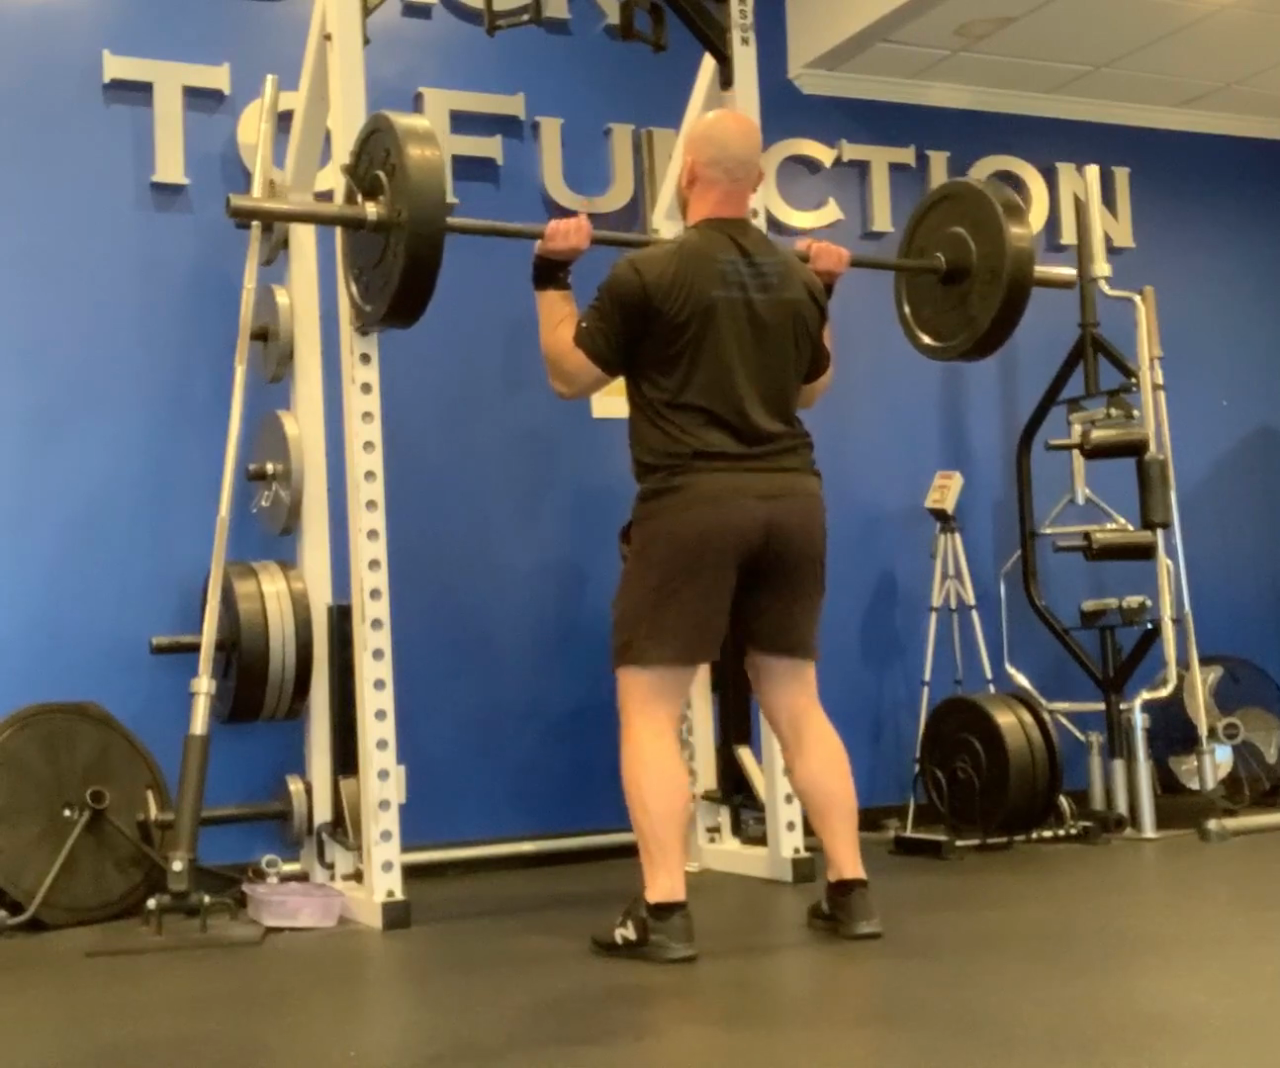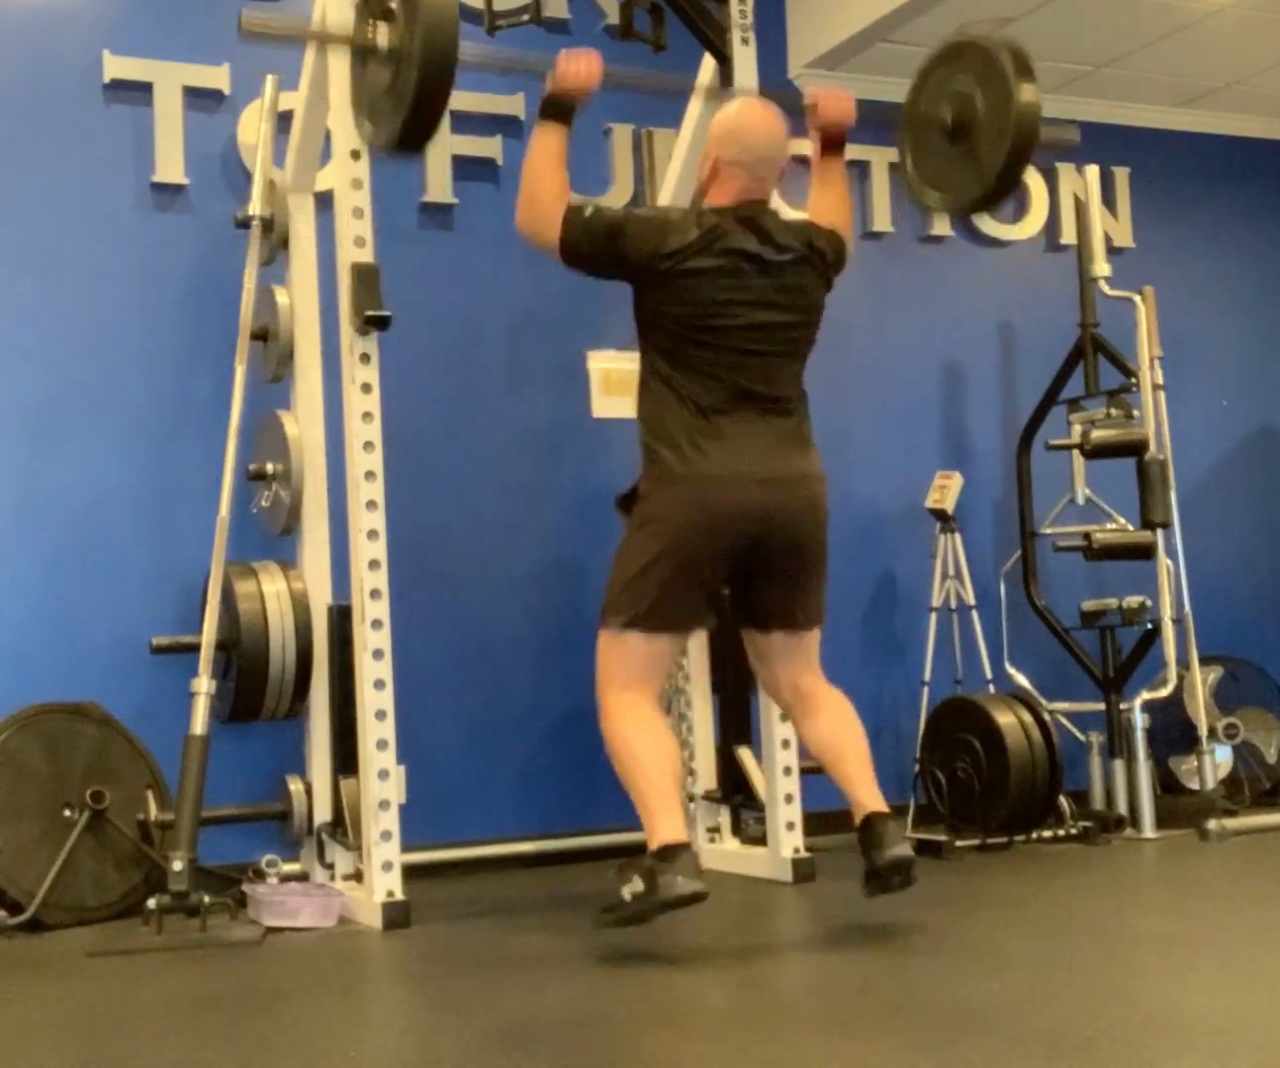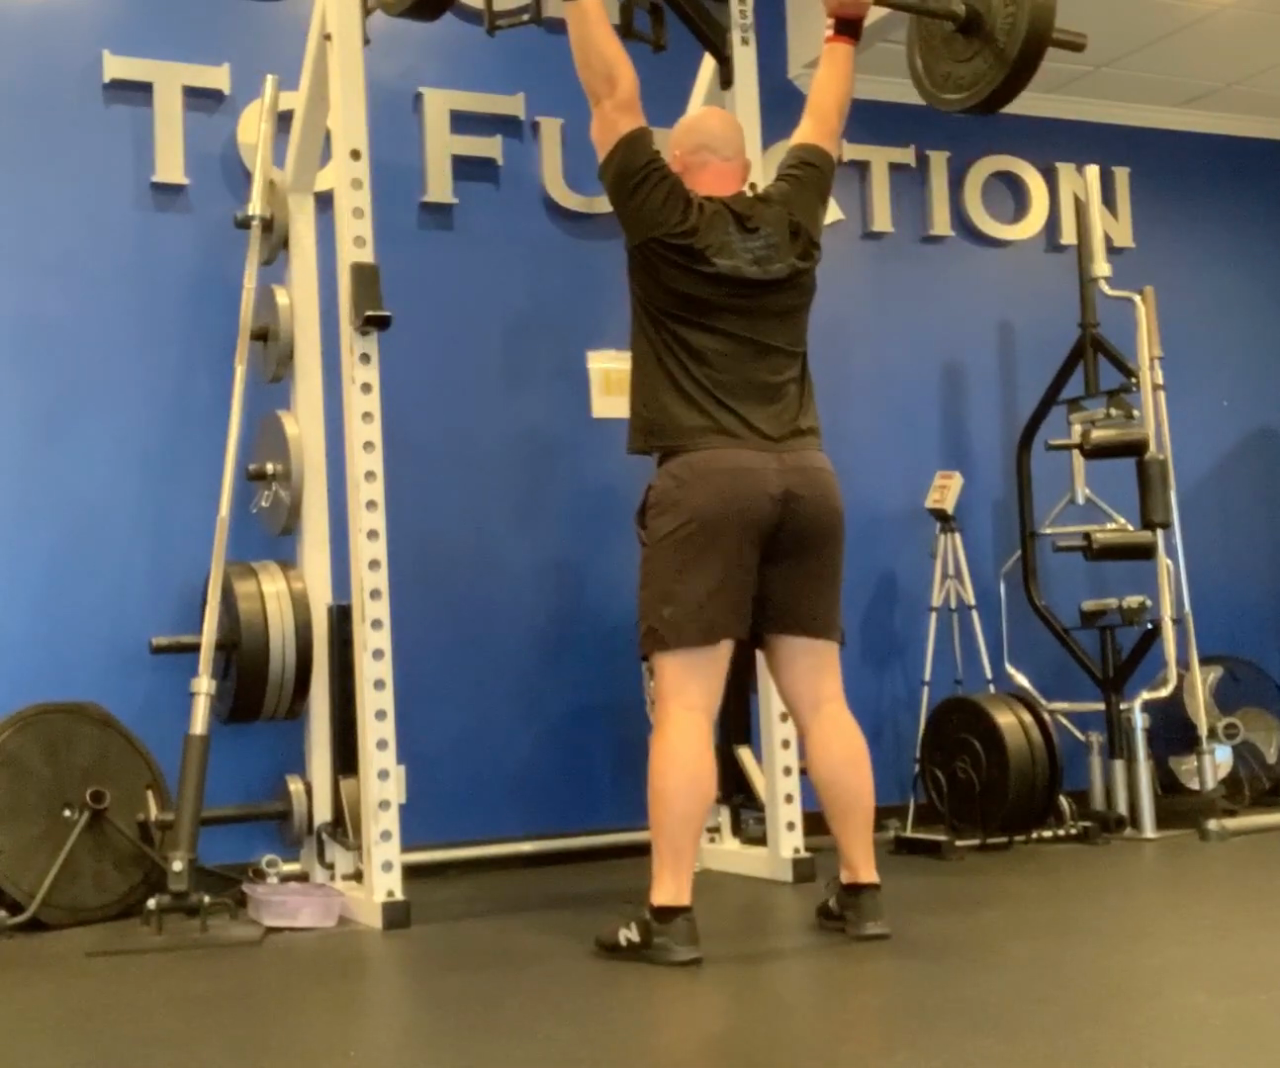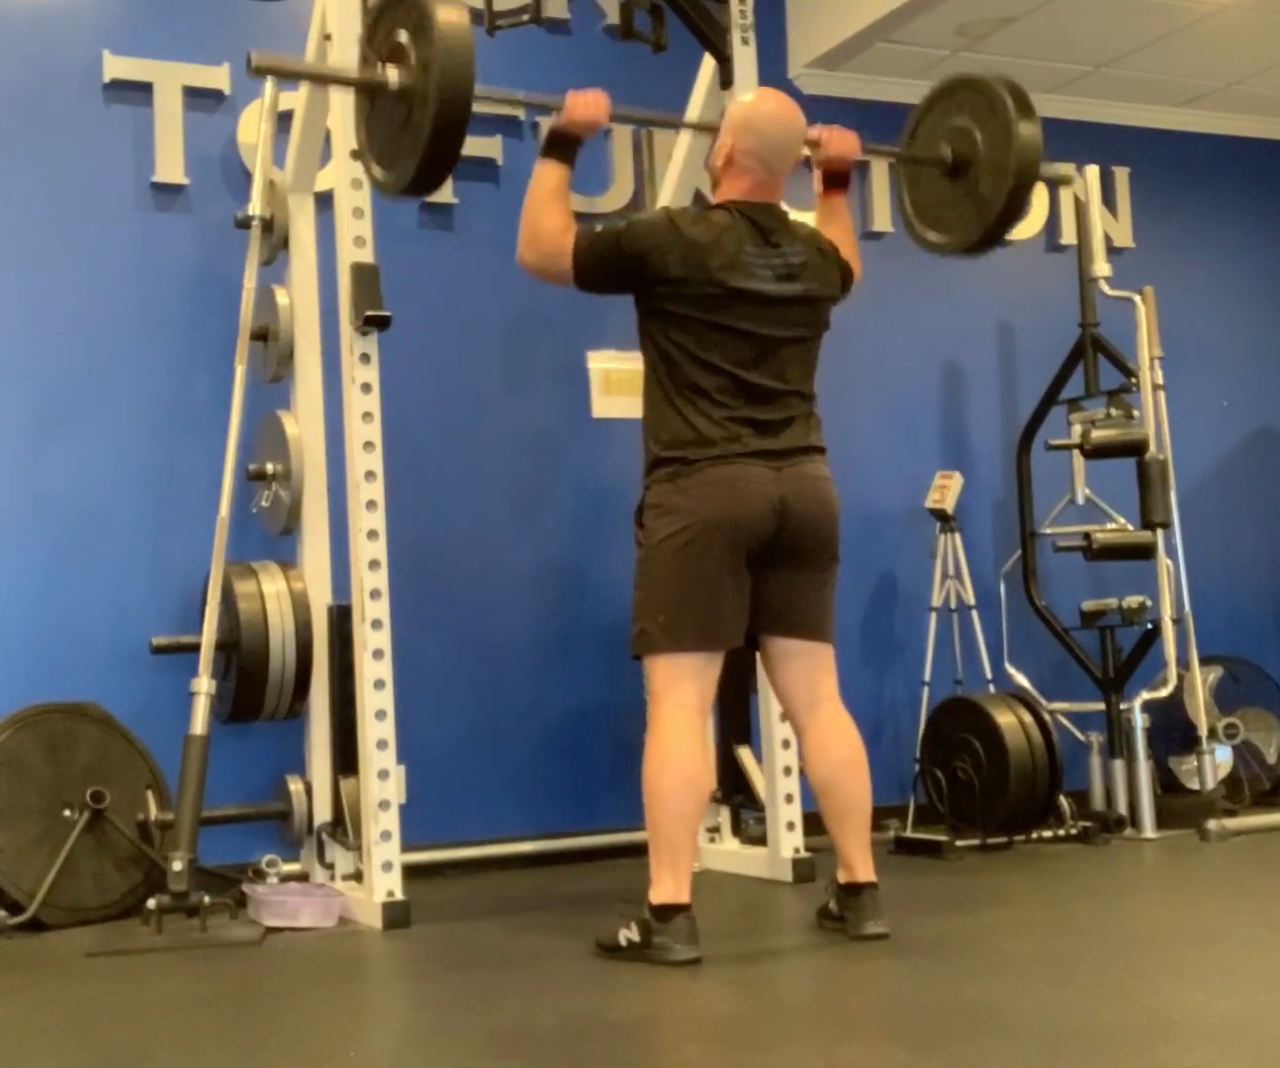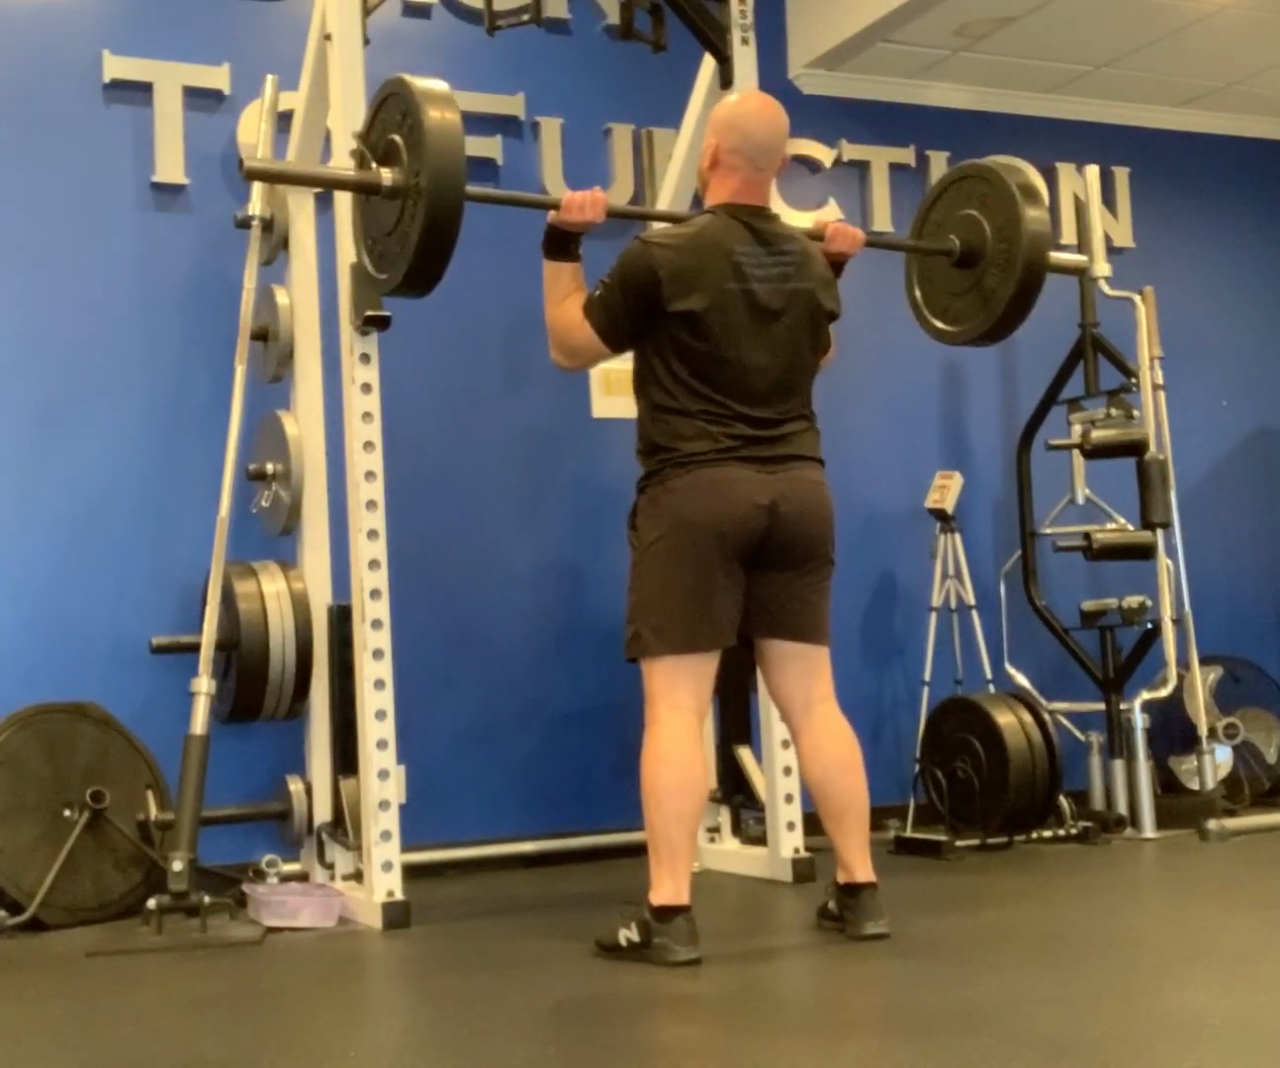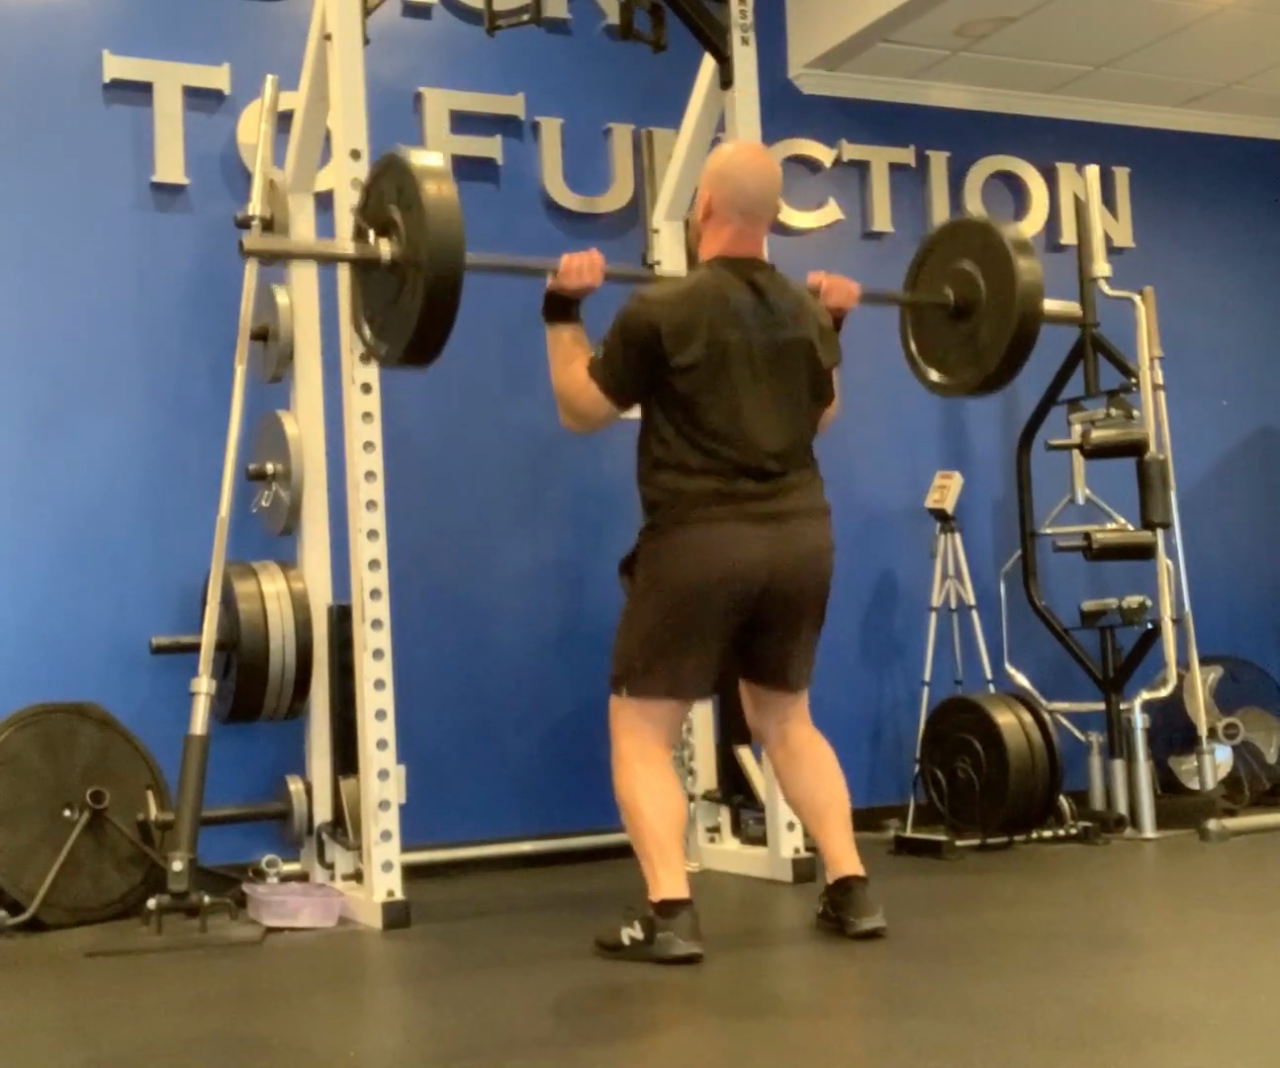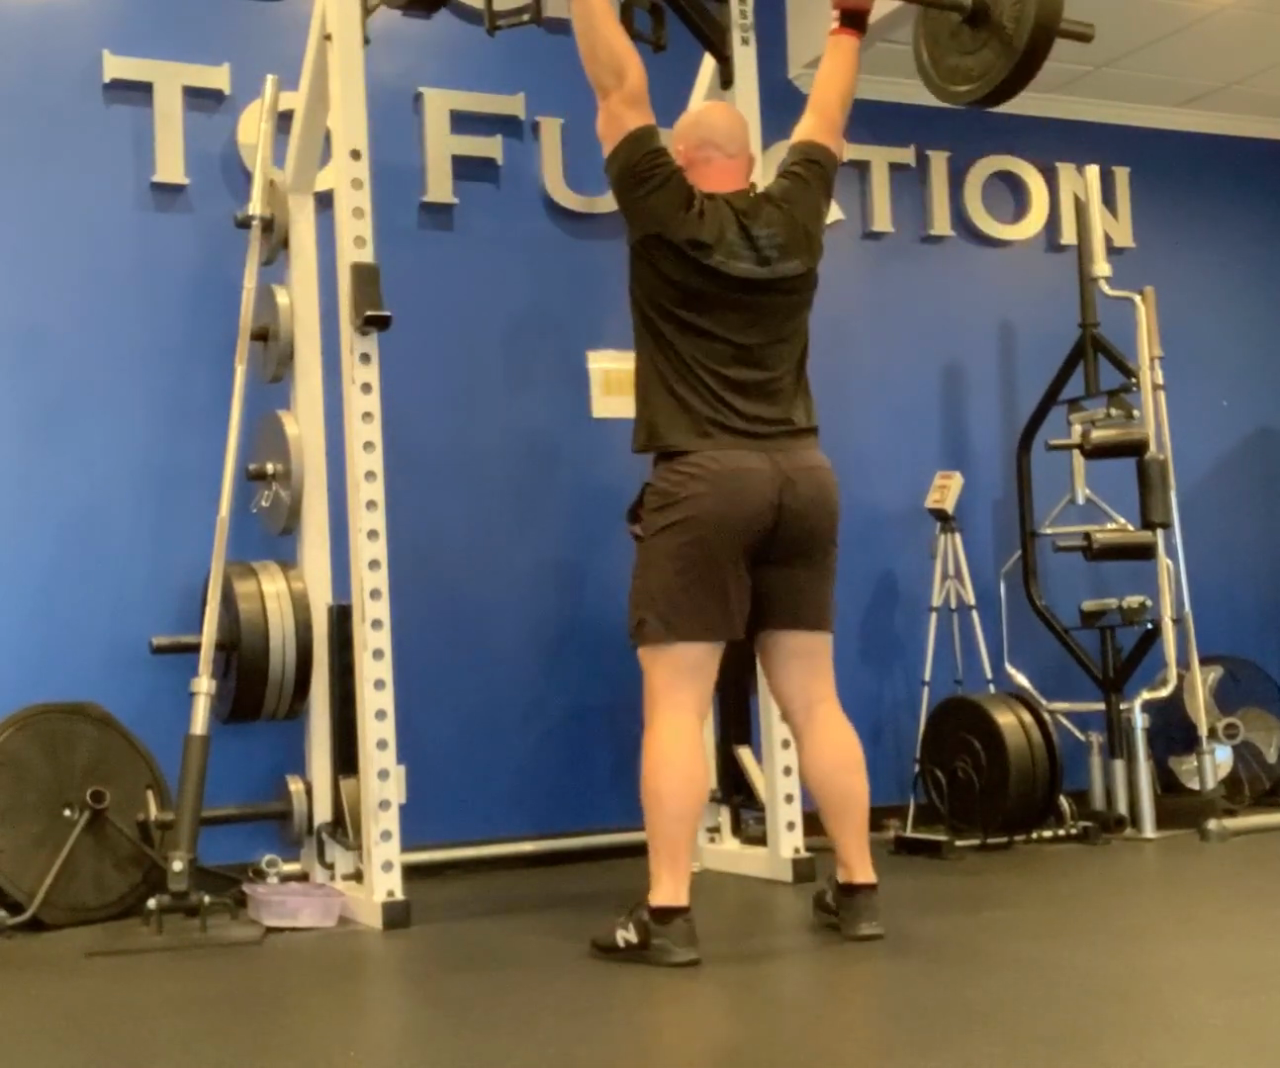
dt=0.7s
person 1, frame 1
left shoulder: (650, 273)
right shoulder: (797, 279)
left elbow: (570, 374)
left wrist: (552, 275)
left hip: (695, 507)
right hip: (794, 504)
left knee: (649, 711)
right knee: (796, 704)
left ankle: (664, 911)
right ankle: (850, 889)
person 1, frame 2
left shoulder: (665, 242)
right shoulder: (805, 249)
left elbow: (540, 220)
left wrist: (559, 108)
right wrist: (832, 142)
left hip: (696, 493)
right hip: (793, 491)
left knee: (625, 684)
right knee: (799, 681)
left ankle: (669, 856)
right ankle: (879, 826)
person 1, frame 3
left shoulder: (663, 220)
right shoulder: (792, 219)
left elbow: (613, 98)
right elbow: (822, 121)
left hip: (708, 482)
right hip: (804, 479)
left knee: (685, 704)
right knee: (820, 698)
left ankle: (669, 916)
right ankle: (862, 890)
person 1, frame 4
left shoulder: (671, 240)
right shoulder: (813, 257)
left elbow: (540, 248)
left wrist: (563, 142)
right wrist: (841, 178)
left hip: (704, 491)
right hip: (804, 487)
left knee: (679, 703)
right knee: (817, 699)
left ankle: (669, 914)
right ankle: (861, 891)
person 1, frame 5
left shoulder: (663, 254)
right shoulder: (810, 262)
left elbow: (570, 344)
left wrist: (563, 242)
left hip: (697, 493)
right hip: (799, 488)
left knee: (676, 707)
right knee: (812, 700)
left ankle: (669, 915)
right ankle: (860, 890)
person 1, frame 6
left shoulder: (663, 309)
right shoulder: (806, 313)
left elbow: (581, 410)
left wrist: (563, 309)
left hip: (700, 544)
right hip: (803, 539)
left knee: (640, 736)
right knee: (785, 722)
left ankle: (671, 912)
right ankle: (851, 887)
person 1, frame 7
left shoulder: (667, 215)
right shoulder: (795, 216)
left elbow: (619, 91)
right elbow: (827, 117)
left hip: (704, 481)
right hip: (802, 476)
left knee: (675, 703)
right knee: (812, 699)
left ankle: (667, 916)
right ankle: (858, 889)
